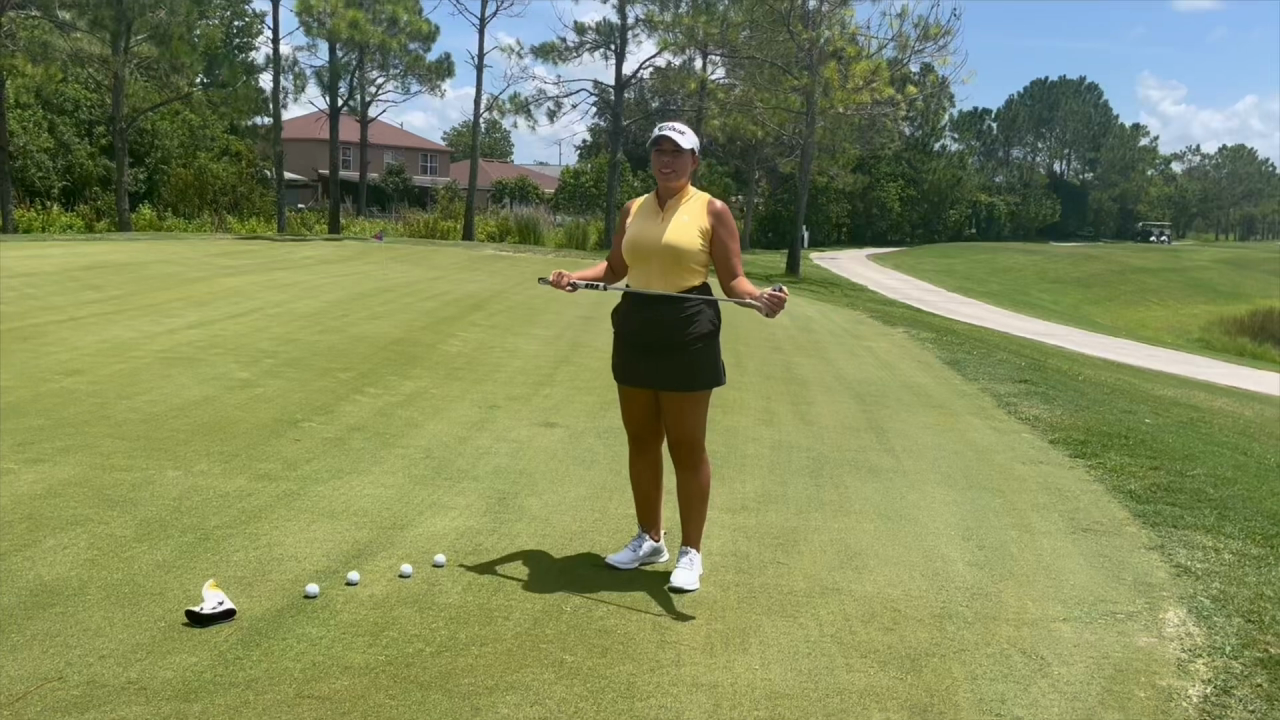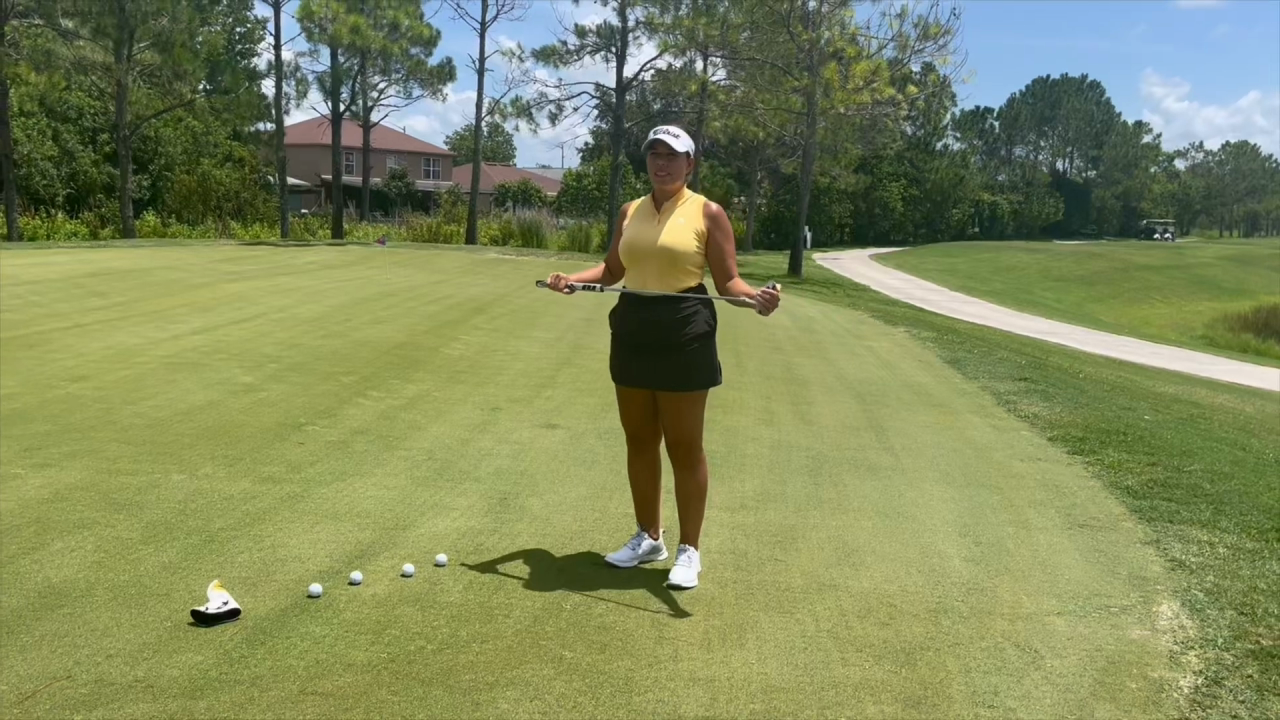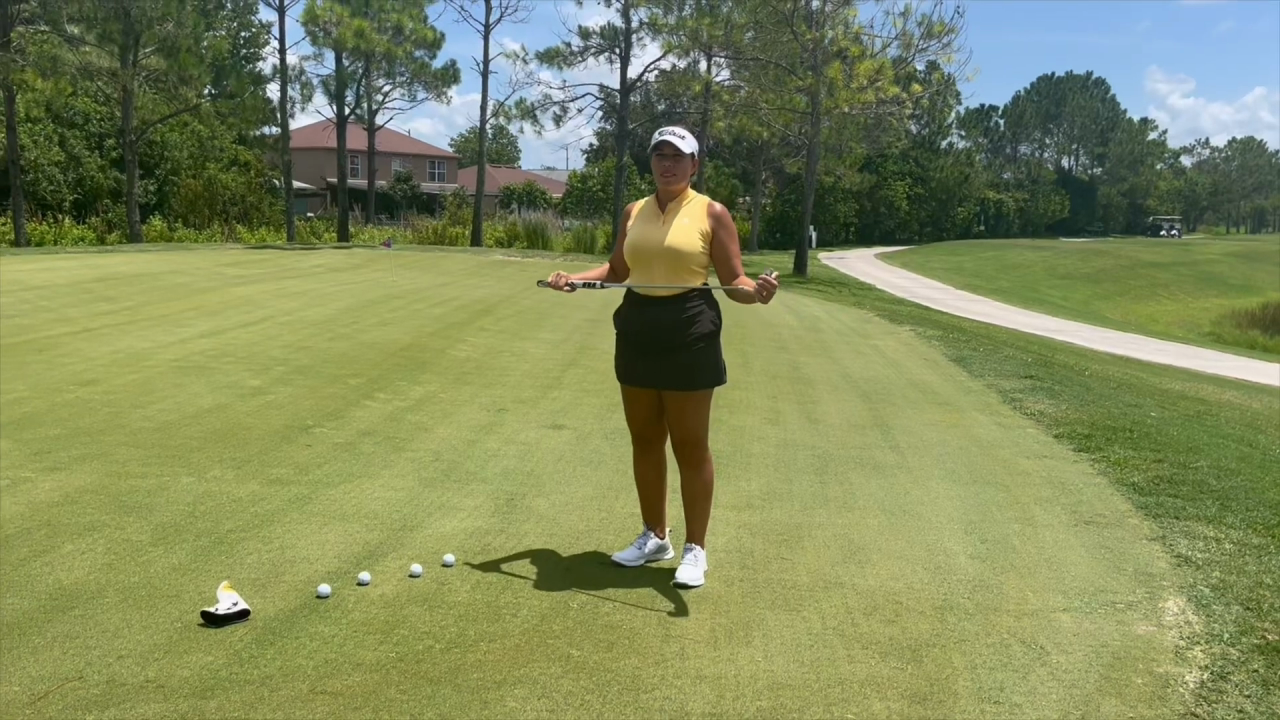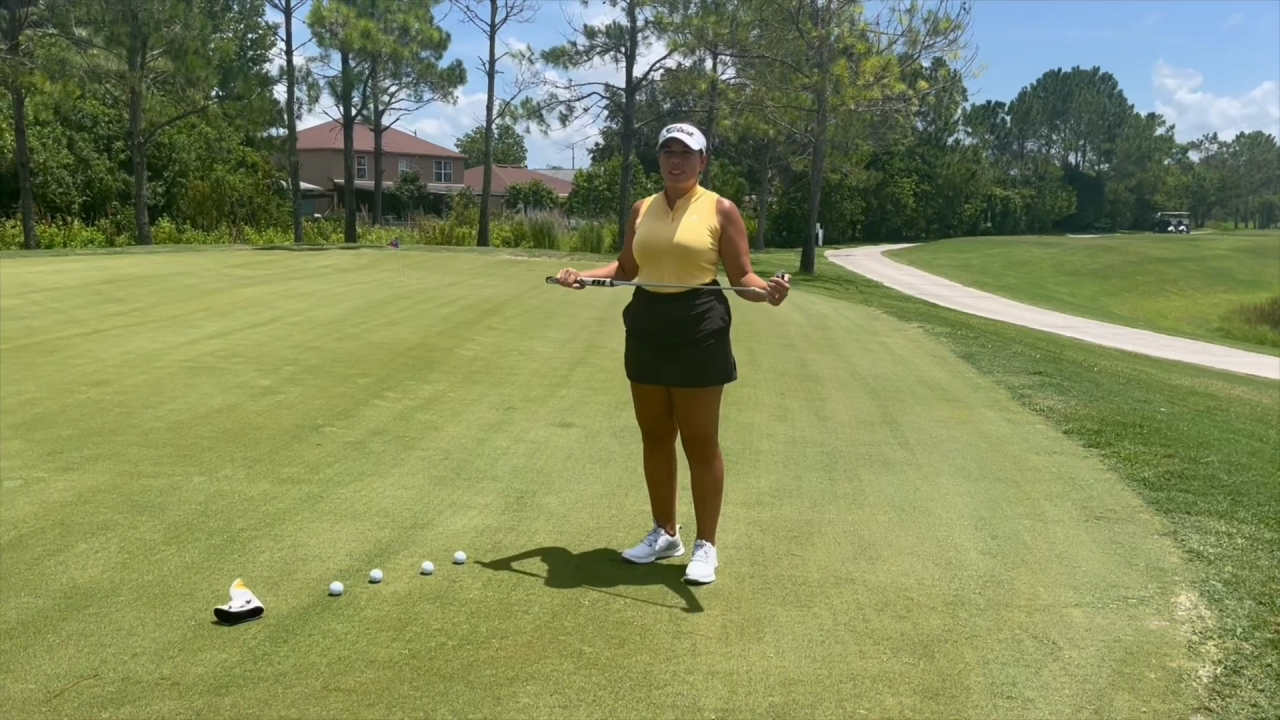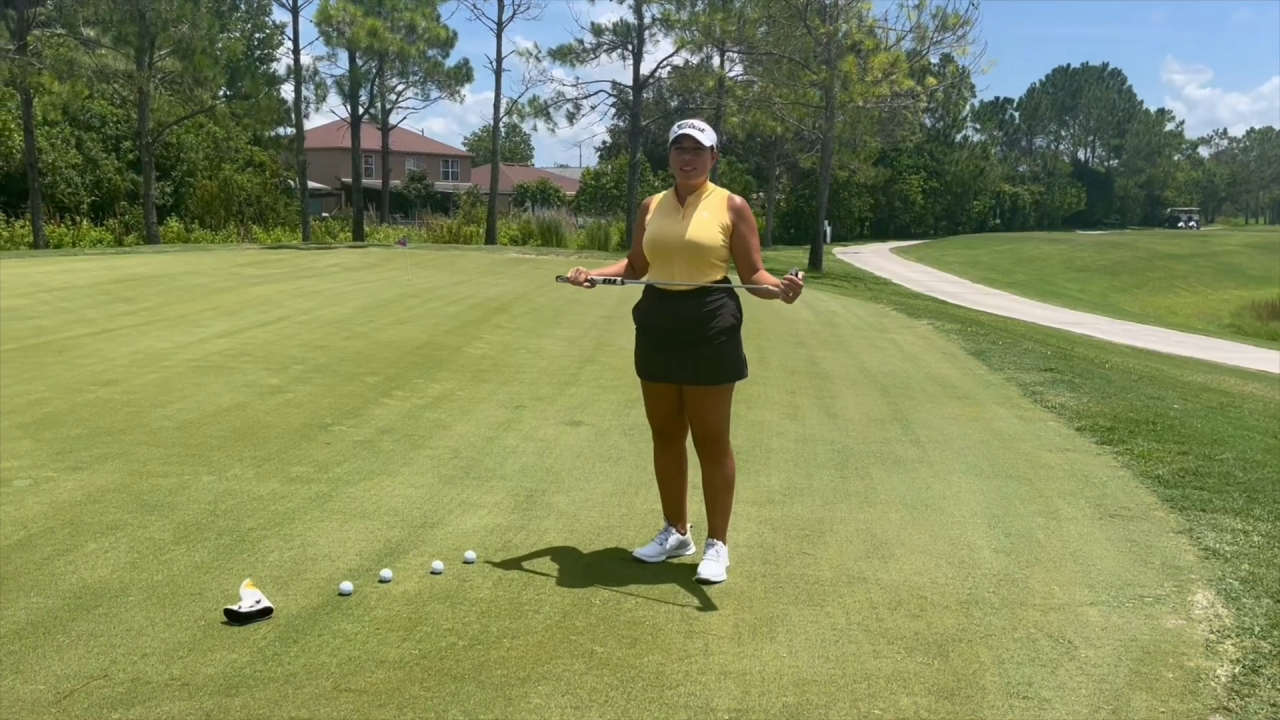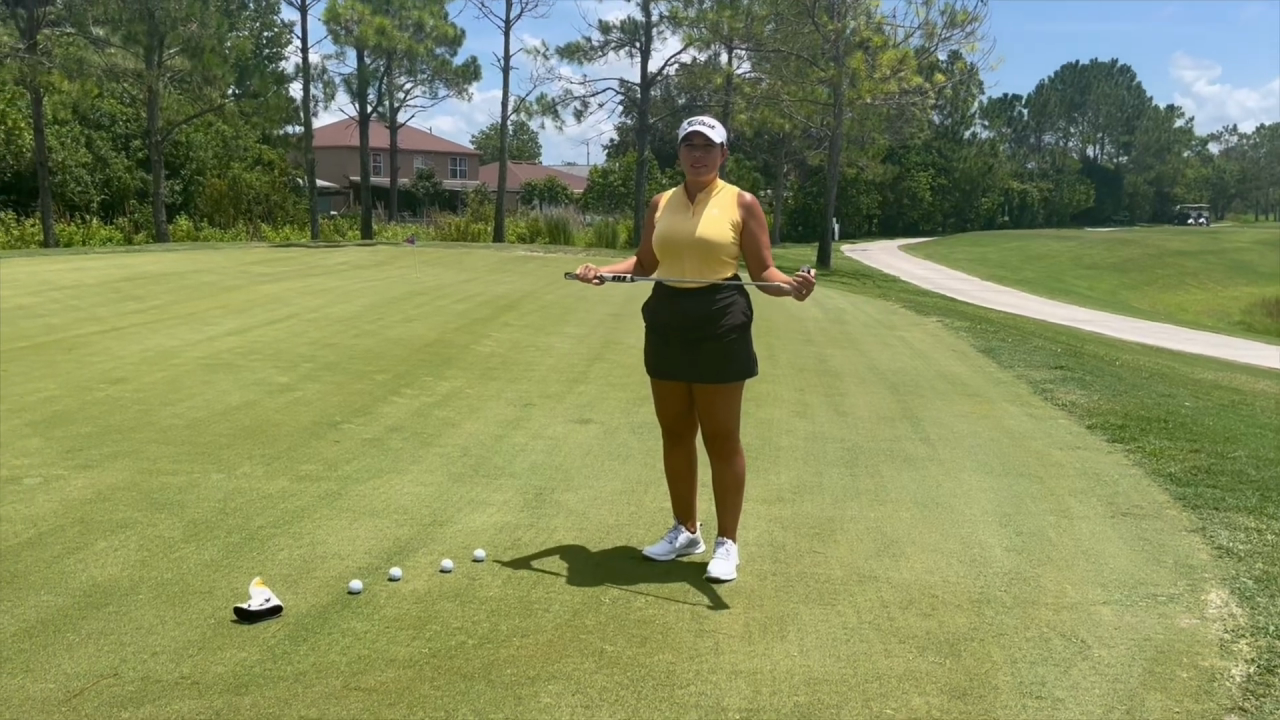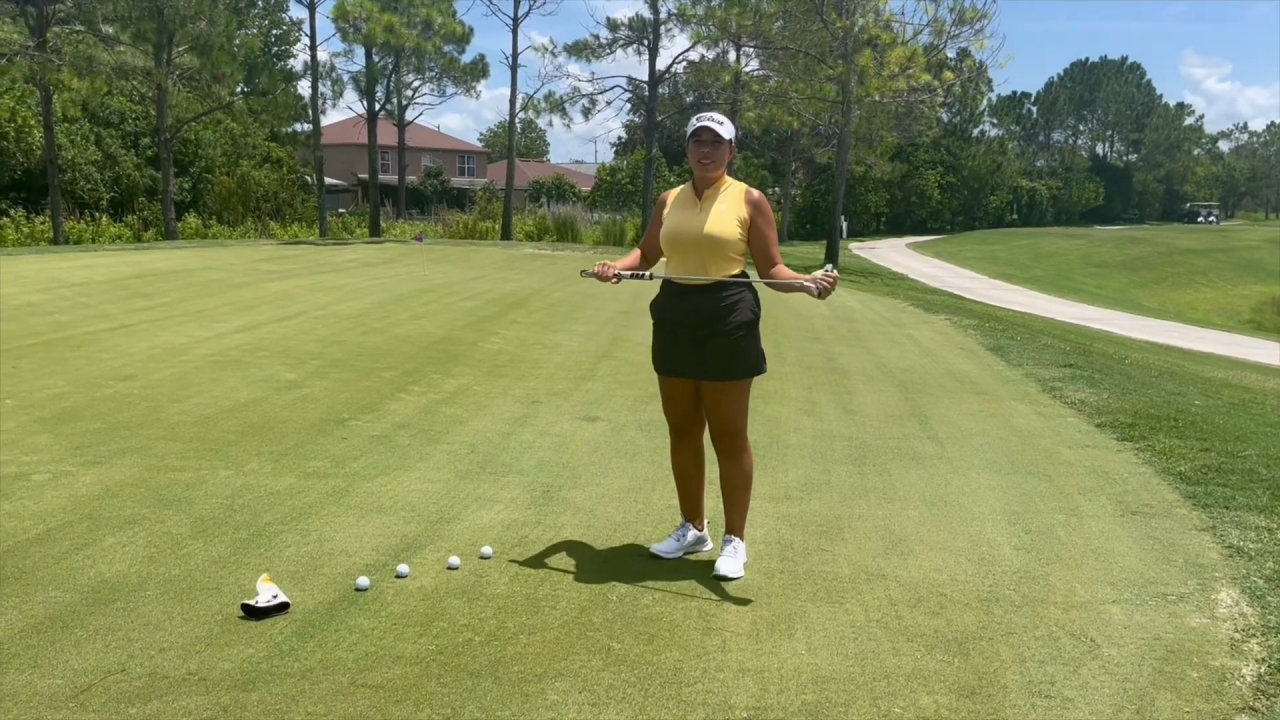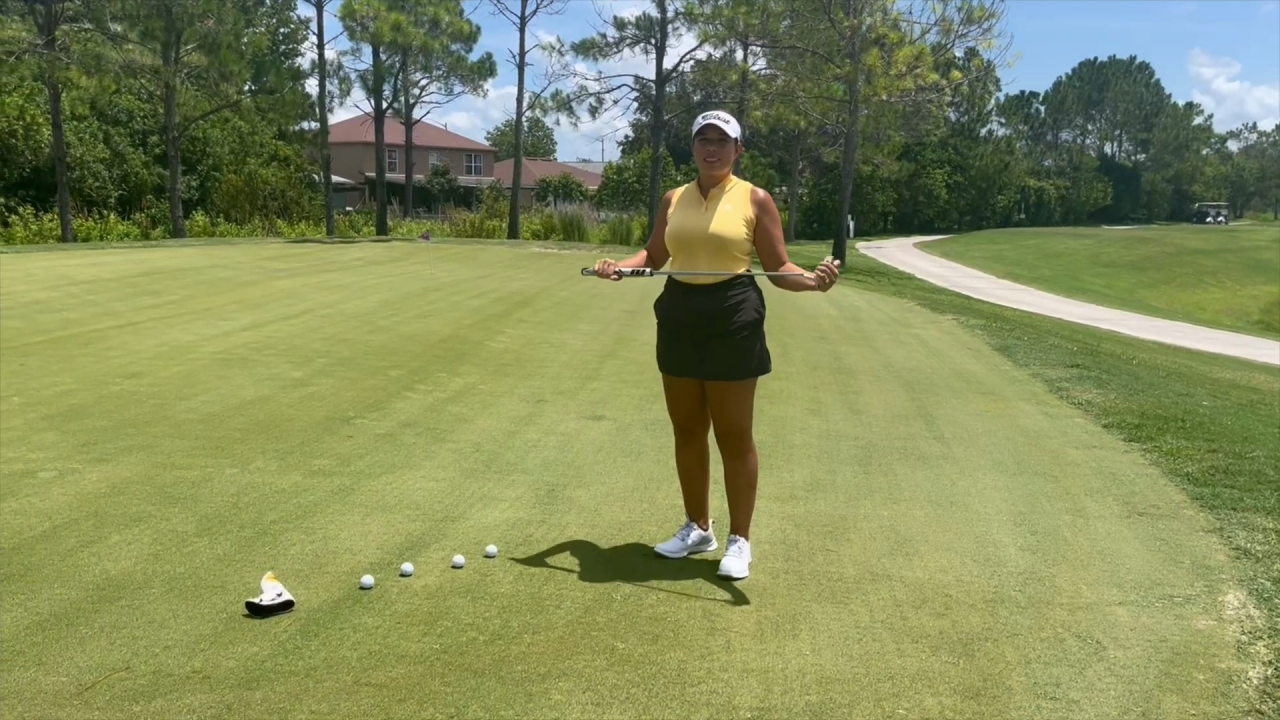
dt=0.3s
person 1, frame 1
left shoulder: (712, 210)
right shoulder: (632, 209)
left elbow: (732, 279)
right elbow: (614, 268)
left wrist: (760, 298)
right wrist: (573, 276)
left hip: (687, 333)
right hip: (634, 330)
left knee: (687, 448)
right knee: (641, 441)
left ankle: (690, 552)
right ankle: (649, 538)
person 1, frame 2
left shoulder: (707, 212)
right shoulder: (629, 211)
left elbow: (727, 280)
right elbow: (612, 270)
left wrist: (755, 297)
right wrist: (571, 279)
left hip: (684, 333)
right hip: (632, 331)
left knee: (685, 447)
right knee: (639, 441)
left ankle: (689, 550)
right ankle: (649, 536)
person 1, frame 3
left shoulder: (712, 212)
right shoulder: (633, 211)
left elbow: (732, 280)
right elbow: (616, 269)
left wrist: (755, 290)
right wrist: (573, 277)
left hip: (689, 333)
right hip: (636, 330)
left knee: (690, 446)
right knee: (644, 440)
left ankle: (695, 548)
right ankle: (654, 535)
person 1, frame 4
left shoulder: (721, 209)
right shoulder: (641, 209)
left elbow: (741, 278)
right elbow: (626, 268)
left wrist: (767, 290)
right wrist: (583, 275)
left hip: (699, 328)
right hip: (646, 328)
left knee: (700, 443)
right knee: (655, 438)
left ankle: (705, 545)
right ankle: (665, 533)
person 1, frame 5
left shoulder: (731, 206)
right shoulder: (651, 206)
left elbow: (752, 274)
right elbow: (635, 265)
left wrist: (779, 288)
right wrist: (591, 274)
left hip: (709, 326)
right hip: (656, 324)
left knee: (711, 441)
right knee: (665, 436)
left ankle: (716, 544)
right ankle: (676, 532)
person 1, frame 6
left shoulder: (741, 202)
right shoulder: (660, 203)
left elbow: (762, 271)
right elbow: (644, 263)
left wrist: (791, 284)
right wrist: (601, 271)
left hip: (719, 323)
right hip: (665, 322)
left knee: (721, 439)
right knee: (675, 434)
left ankle: (726, 542)
right ankle: (685, 530)
person 1, frame 7
left shoulder: (750, 200)
right shoulder: (668, 200)
left elbow: (770, 268)
right elbow: (646, 254)
left wrist: (808, 281)
right wrist: (614, 268)
left hip: (727, 320)
right hip: (673, 319)
left knee: (729, 436)
right knee: (682, 432)
left ankle: (734, 540)
right ankle: (693, 528)
person 1, frame 8
left shoulder: (755, 199)
right shoulder: (673, 199)
left elbow: (778, 267)
right elbow: (654, 255)
left wrist: (813, 278)
right wrist: (620, 267)
left hip: (732, 319)
right hip: (678, 318)
left knee: (734, 436)
right knee: (687, 432)
left ankle: (739, 540)
right ankle: (698, 528)
